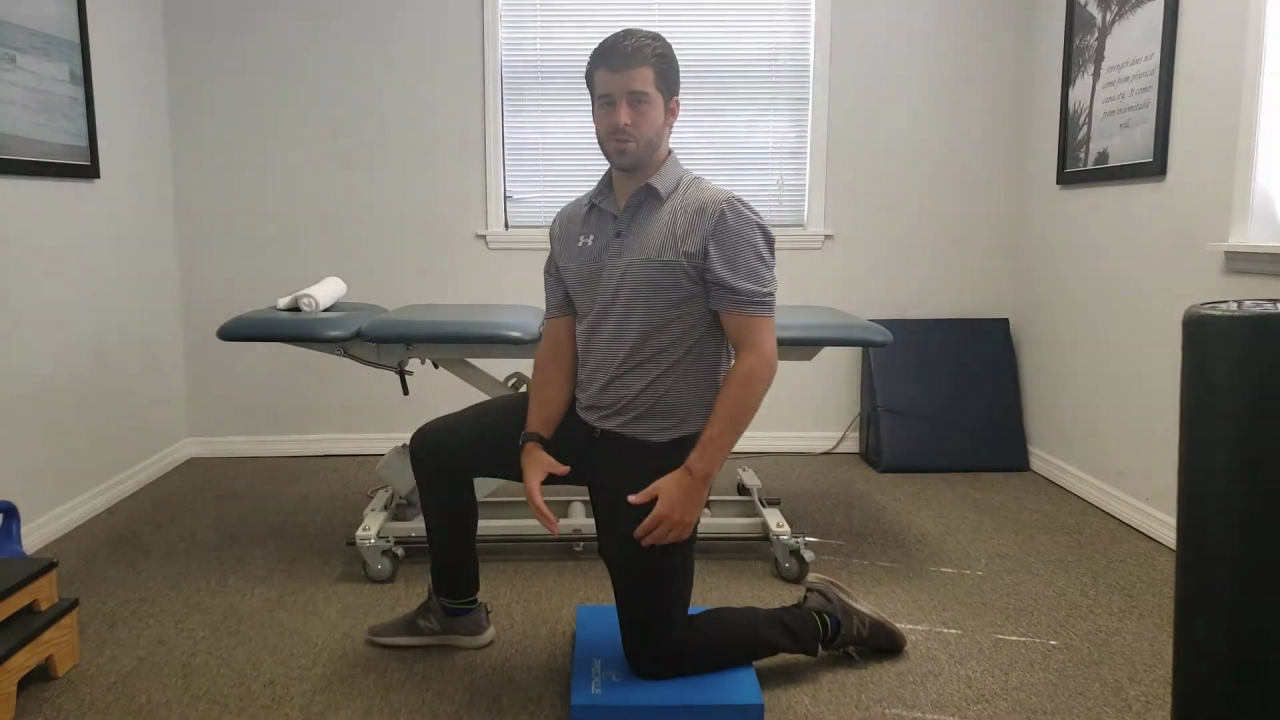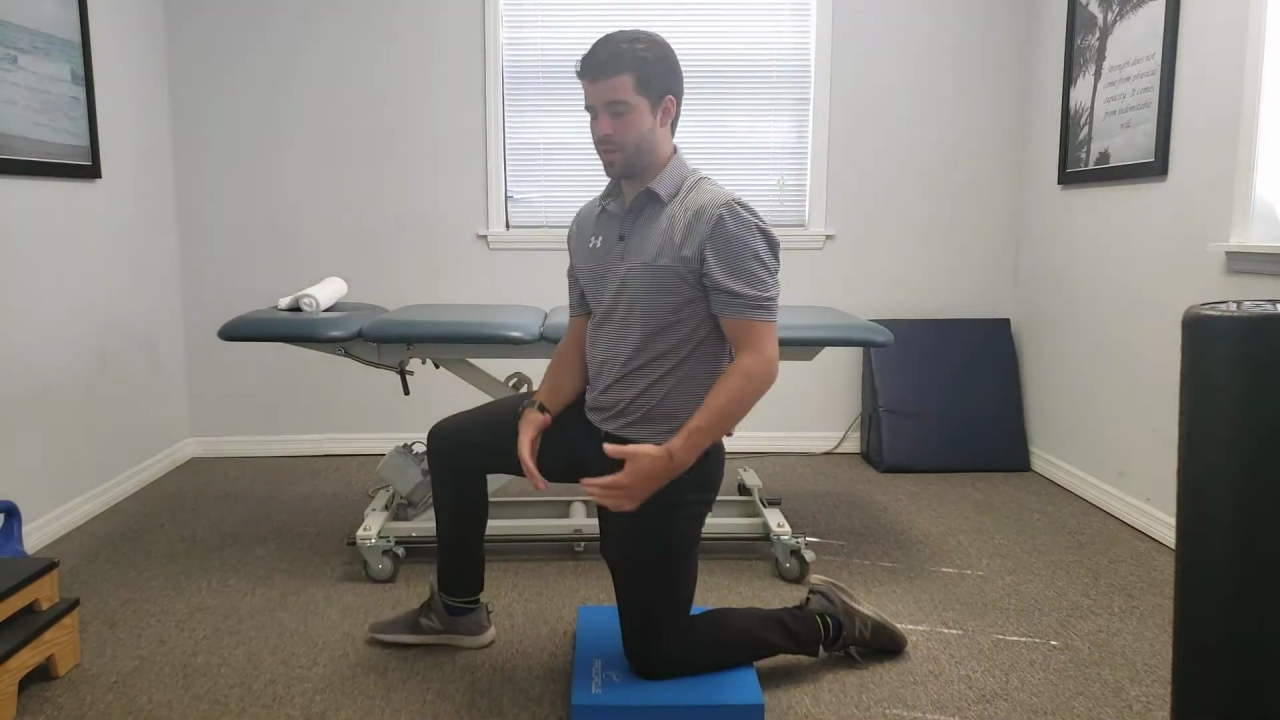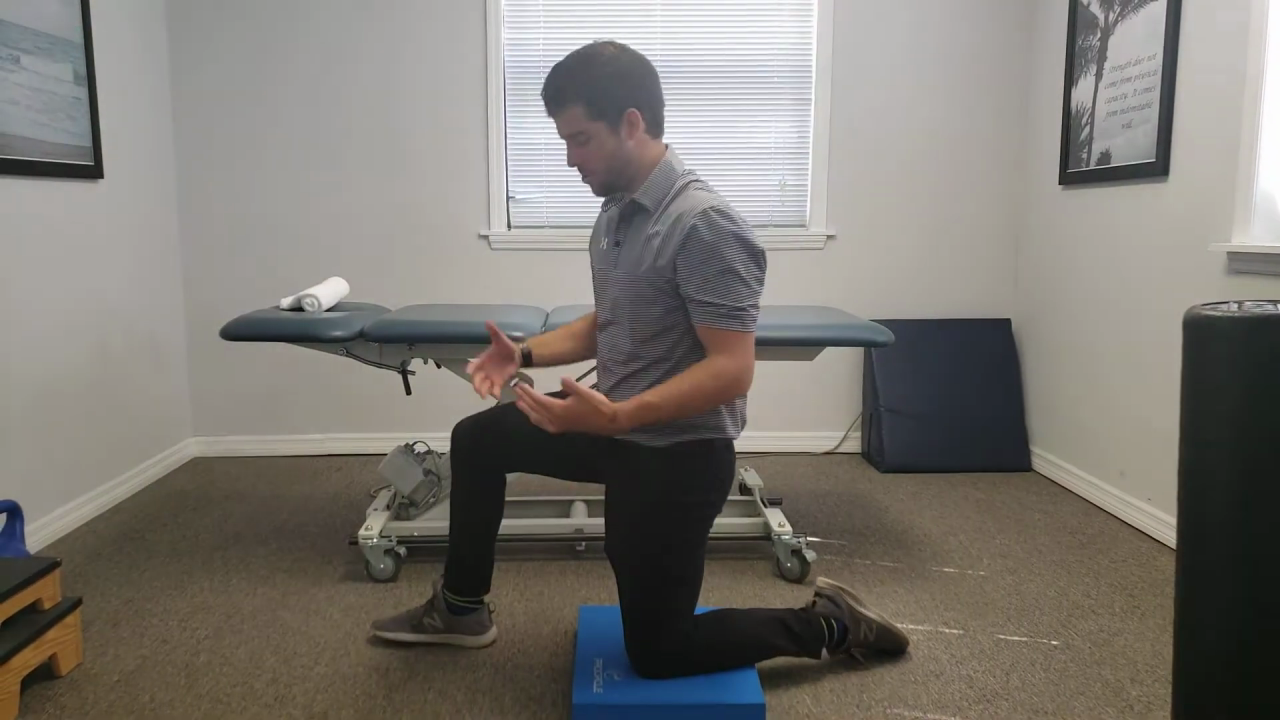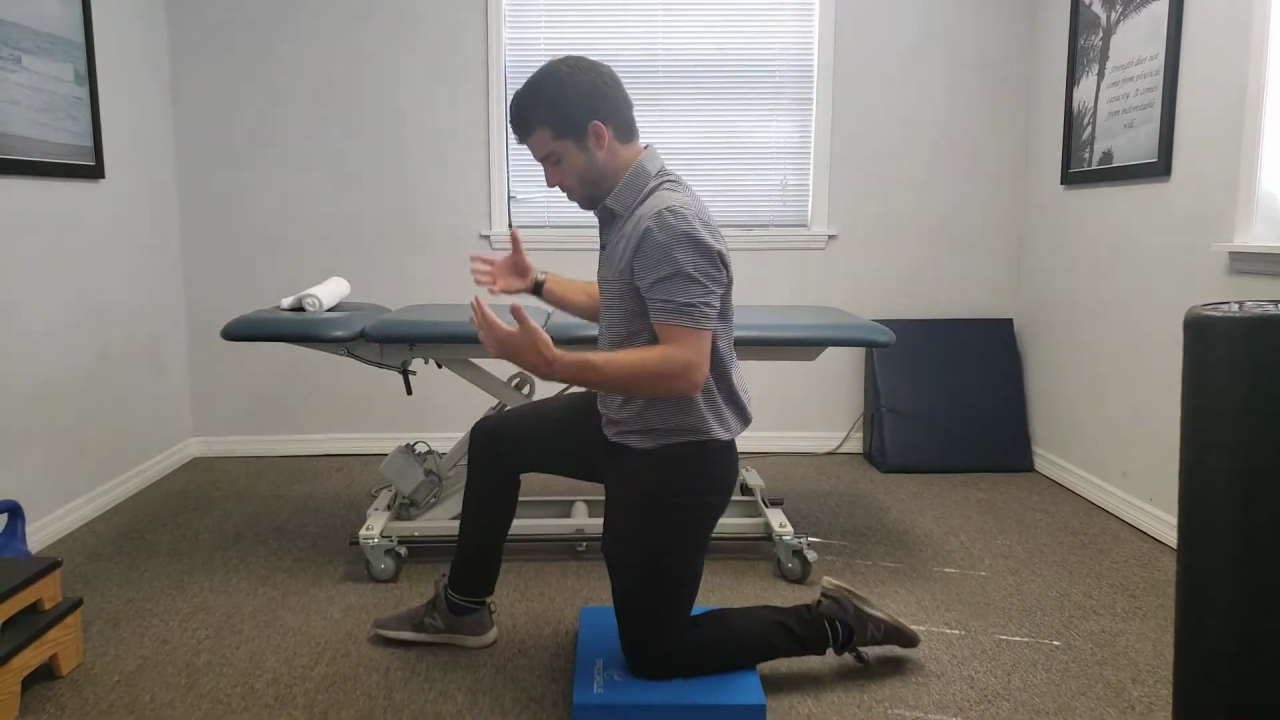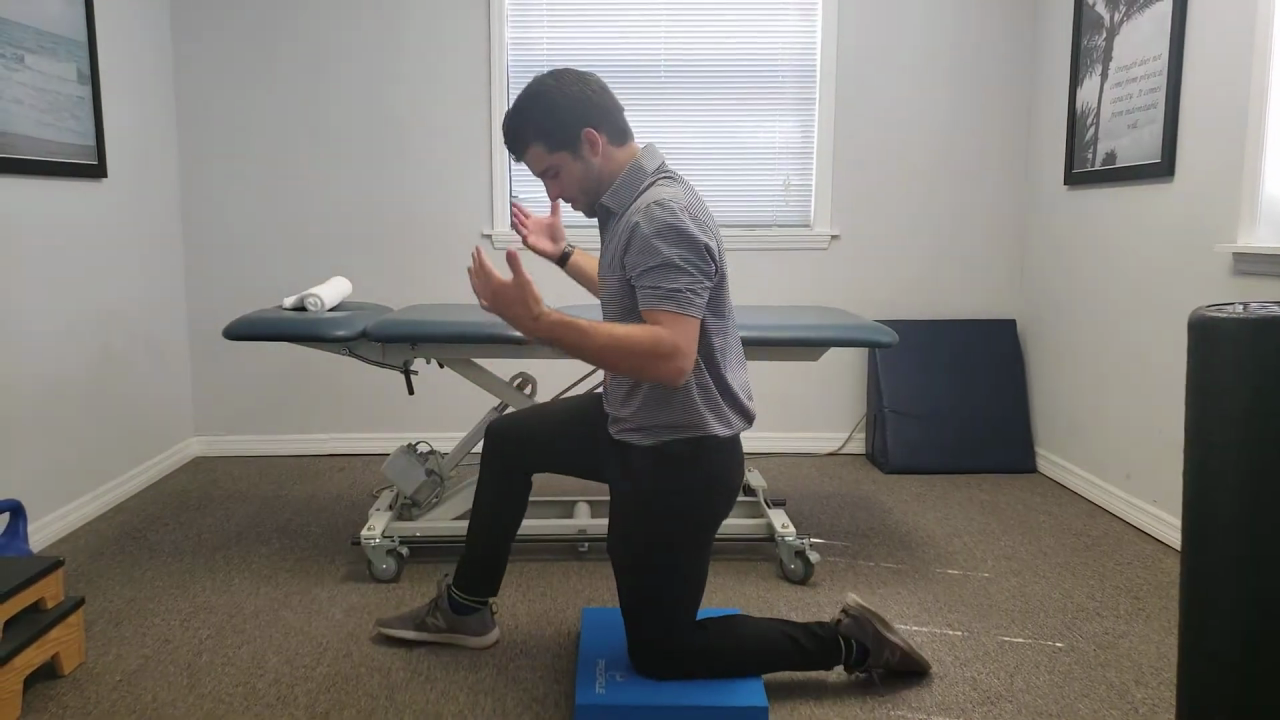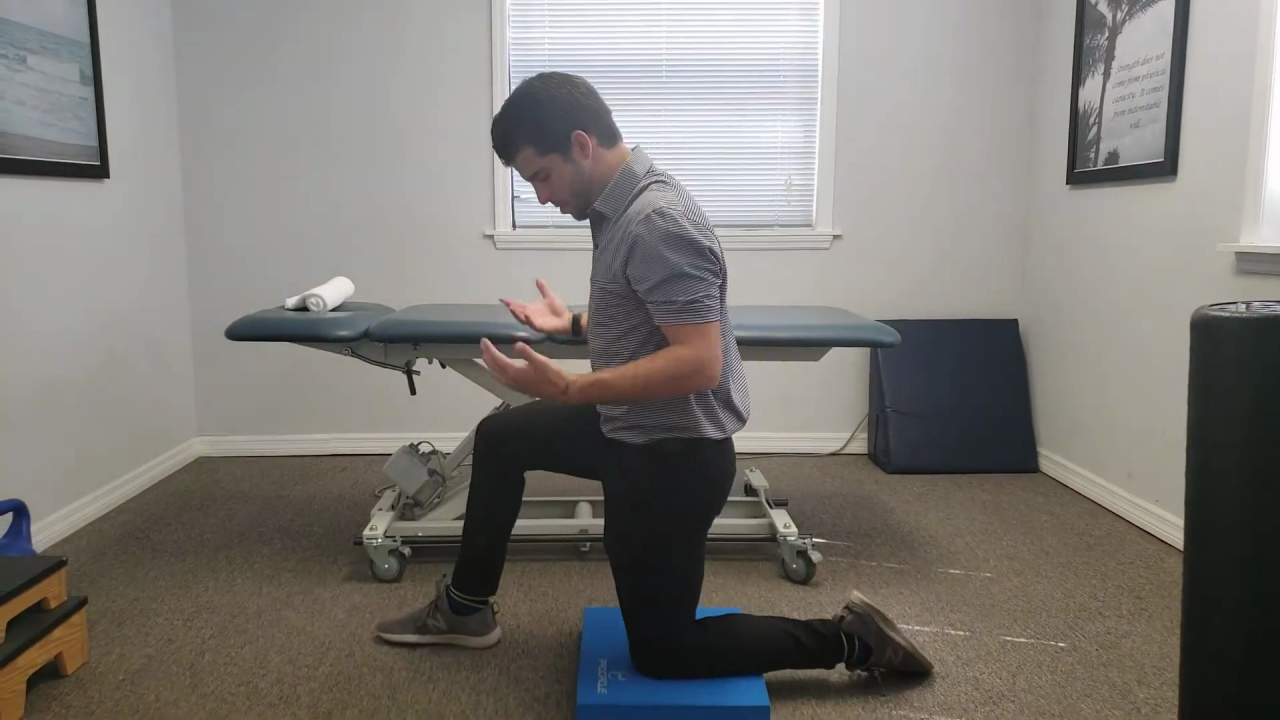
dt=0.3s
person 1, frame 1
left shoulder: (718, 218)
right shoulder: (572, 222)
left elbow: (757, 357)
right elbow: (559, 343)
left wrist: (695, 474)
right wrist: (535, 441)
left hip: (656, 453)
right hip: (583, 426)
left knee: (657, 653)
right knee: (437, 447)
left ankle: (820, 620)
right ankle: (457, 609)
person 1, frame 2
left shoulder: (720, 219)
right shoulder: (590, 220)
left elbow: (757, 362)
right elbow: (582, 334)
left wrist: (672, 459)
right wrist: (540, 413)
left hip: (668, 456)
right hip: (597, 425)
left knee: (657, 652)
right knee: (452, 442)
left ankle: (823, 623)
right ankle: (457, 609)
person 1, frame 3
left shoulder: (704, 225)
right shoulder: (613, 216)
left elbow: (732, 371)
left wrist: (613, 417)
right wrist: (528, 353)
left hip: (677, 455)
right hip: (615, 427)
left knee: (658, 653)
right knee: (477, 439)
left ankle: (828, 625)
right ankle: (462, 608)
person 1, frame 4
left shoulder: (668, 221)
right shoulder: (630, 206)
left elbow: (683, 369)
left wrist: (550, 363)
right wrist: (535, 282)
left hip: (678, 458)
right hip: (630, 429)
left knee: (655, 651)
right knee: (495, 439)
left ankle: (830, 623)
right ankle: (462, 609)
person 1, frame 5
left shoulder: (660, 217)
right shoulder: (637, 199)
left elbow: (670, 355)
left wrist: (540, 322)
right wrist: (562, 254)
left hip: (682, 456)
right hip: (638, 427)
left knee: (660, 651)
right knee: (508, 439)
left ankle: (847, 640)
right ankle: (465, 608)
person 1, frame 6
left shoulder: (658, 222)
right shoulder: (623, 206)
left elbow: (699, 364)
left wrist: (568, 390)
right wrist: (573, 322)
left hip: (675, 455)
right hip: (632, 429)
left knee: (662, 651)
right knee: (499, 439)
left ankle: (847, 638)
right ankle: (465, 608)
